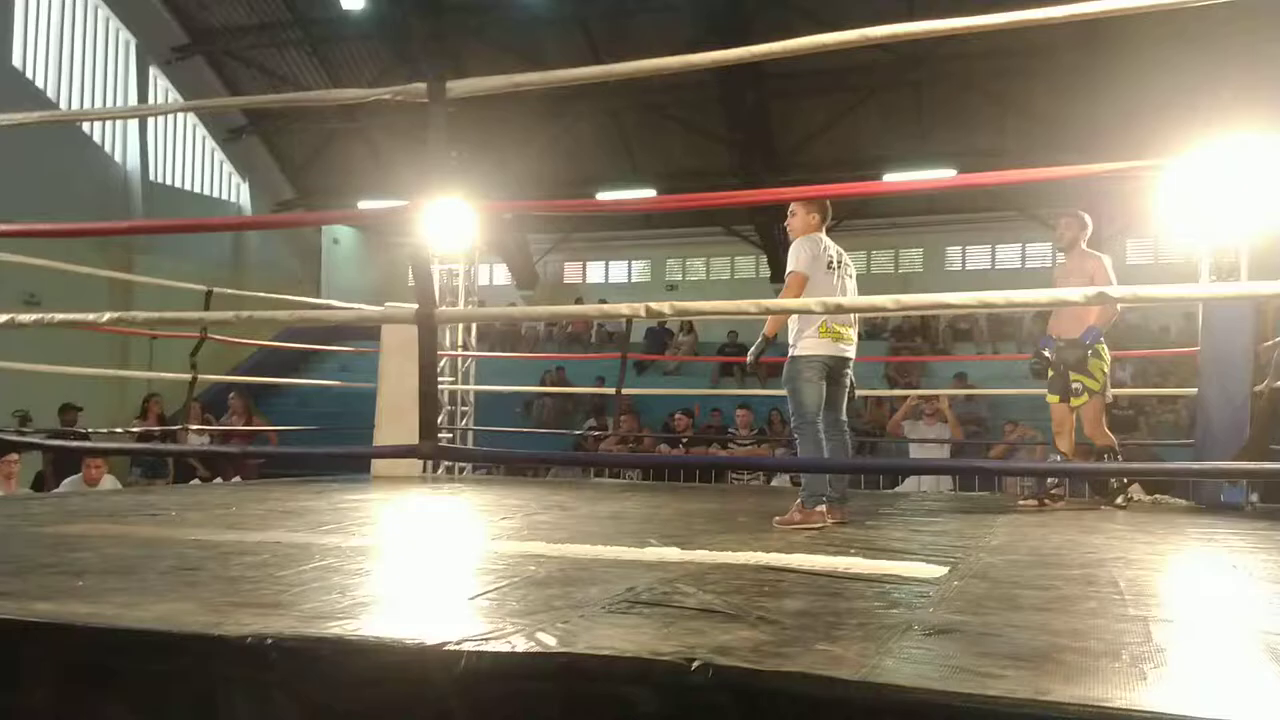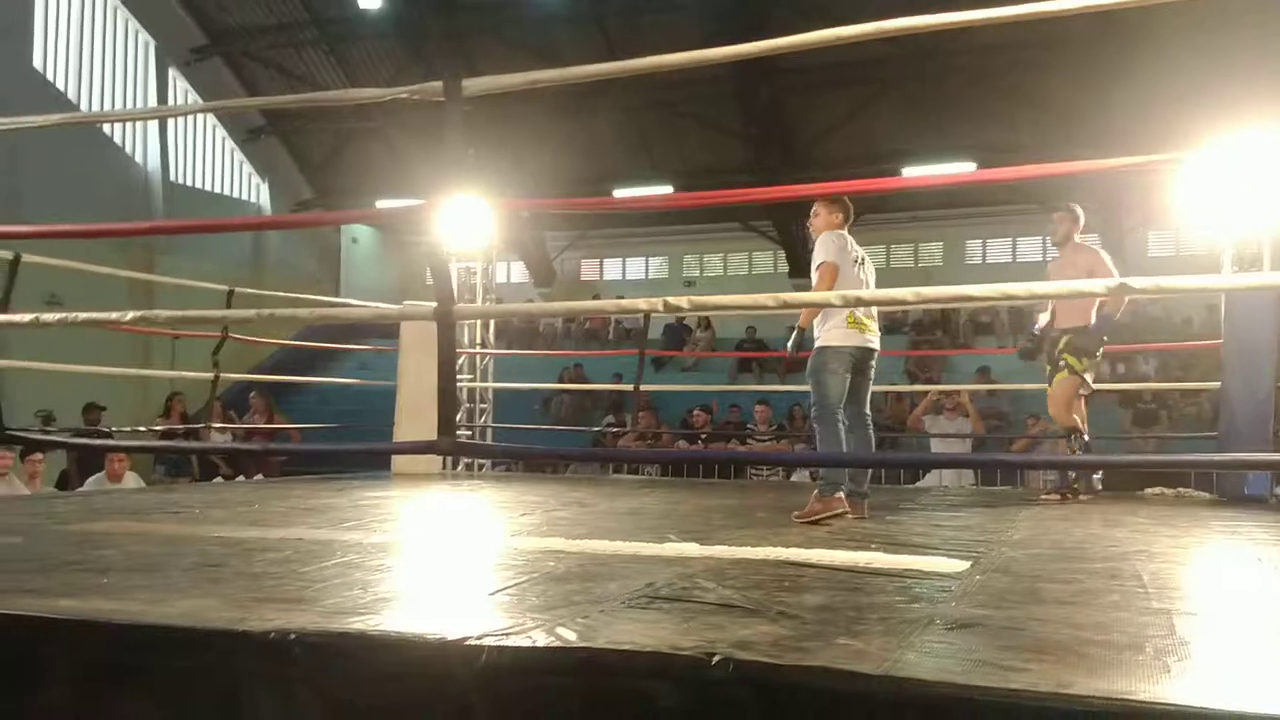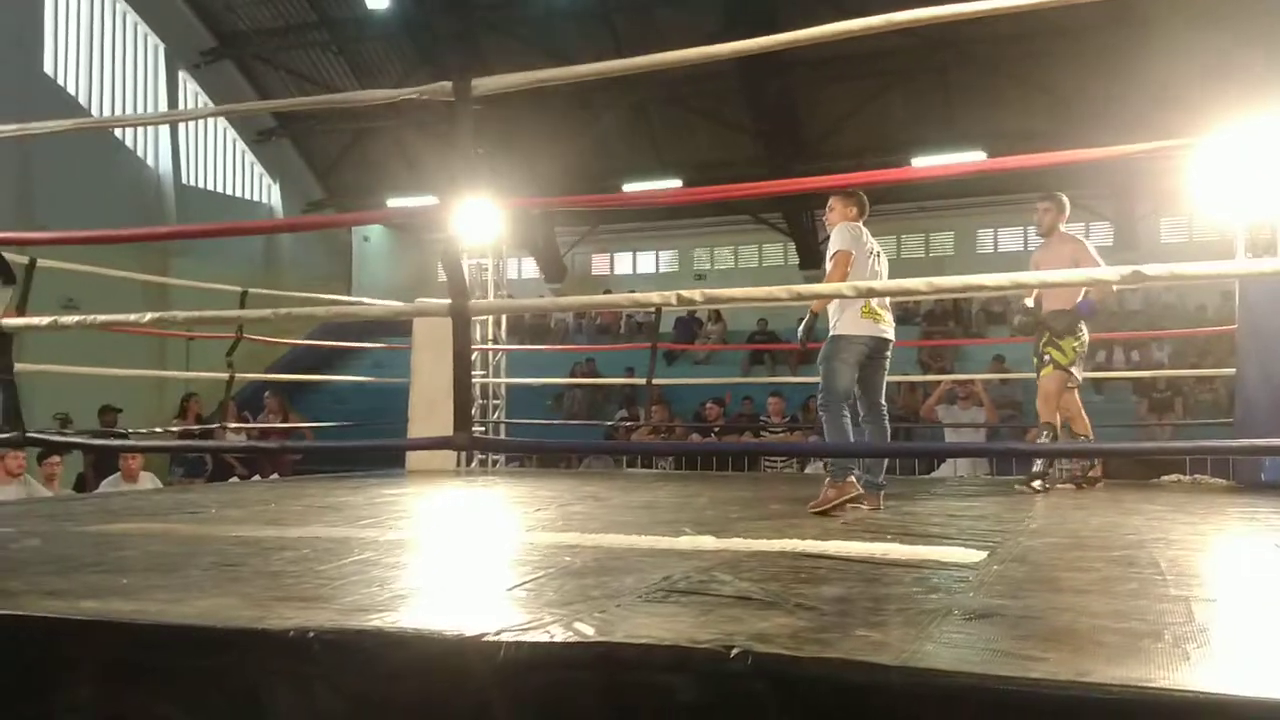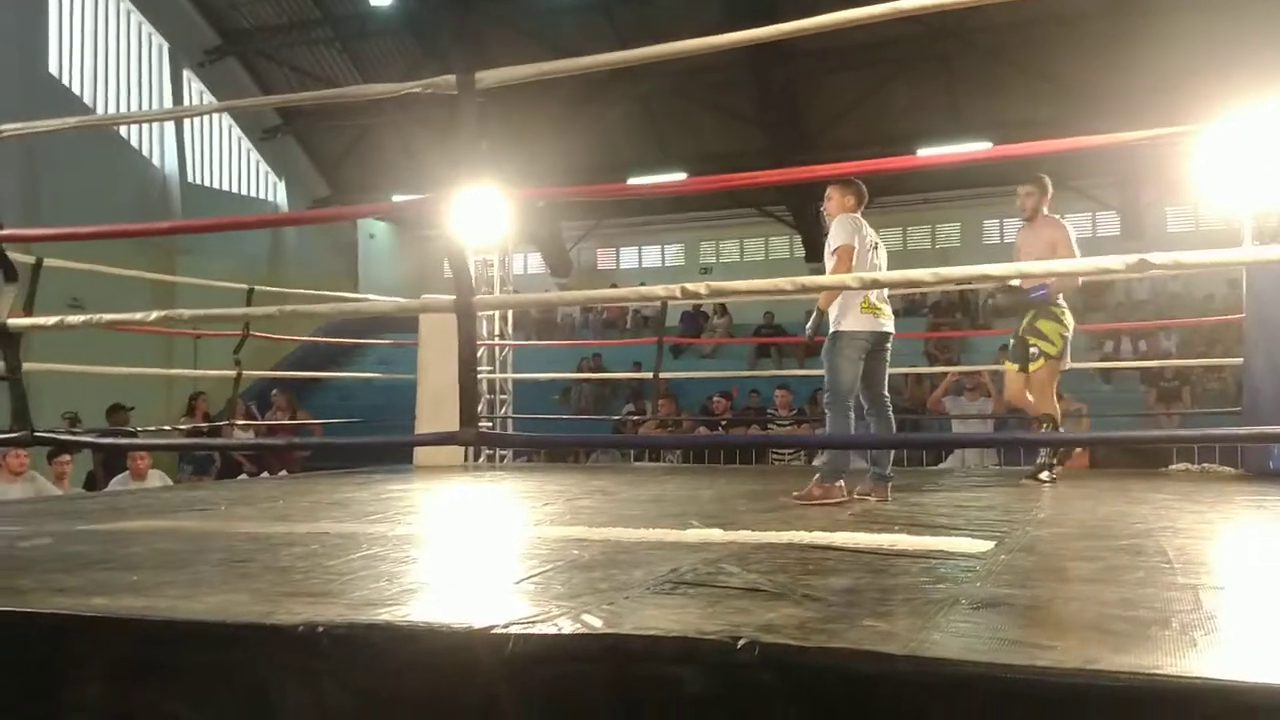
dt=0.3s
person 1, frame 1
left shoulder: (805, 244)
right shoulder: (843, 257)
left elbow: (792, 292)
left wrist: (764, 338)
right wrist: (847, 363)
left hip: (810, 348)
right hip: (842, 349)
left knee: (807, 425)
right knee: (835, 426)
left ankle: (812, 505)
right ankle: (835, 503)
person 1, frame 2
left shoulder: (830, 239)
right shoulder: (861, 256)
left elbow: (825, 284)
left wrist: (799, 329)
left hip: (836, 340)
right hip: (866, 340)
left knee: (828, 415)
right knee: (859, 419)
left ankle: (831, 492)
right ankle: (857, 497)
person 1, frame 3
left shoulder: (846, 231)
right shoulder: (875, 249)
left elbow: (839, 271)
left wrist: (812, 314)
left hip: (852, 330)
right hip: (881, 331)
left knee: (832, 402)
right knee: (873, 410)
left ankle: (842, 479)
right ankle: (873, 488)
person 1, frame 4
left shoulder: (845, 223)
right shoulder: (873, 239)
left elbow: (843, 266)
left wrist: (819, 311)
left hip: (852, 325)
right hip: (880, 324)
left knee: (840, 401)
right knee: (878, 403)
left ankle: (831, 480)
right ankle: (880, 481)
person 2, frame 1
left shoulder: (1096, 262)
right shoulder: (1060, 270)
left elbow: (1111, 308)
left wrist: (1085, 343)
right wrist: (1044, 348)
left hip: (1086, 352)
right hip: (1061, 351)
left knee: (1094, 427)
right knee: (1060, 426)
left ankle: (1119, 488)
right ankle: (1054, 487)
person 2, frame 2
left shoulder: (1092, 256)
right shoulder: (1054, 265)
left elbow: (1118, 295)
left wrist: (1098, 331)
right wrist: (1035, 333)
left hip: (1081, 339)
right hip: (1056, 341)
left knee: (1058, 409)
right knee: (1073, 414)
left ankle: (1088, 468)
right ankle: (1076, 480)
person 2, frame 3
left shoulder: (1076, 247)
right shoulder: (1038, 253)
left elbow: (1105, 284)
left wrist: (1076, 312)
right wrist: (1027, 311)
left hip: (1068, 332)
right hip: (1046, 332)
left knee: (1046, 401)
right knee: (1069, 405)
left ankle: (1041, 471)
right ankle: (1088, 469)
person 2, frame 4
left shoulder: (1058, 230)
right shoulder: (1022, 235)
left elbow: (1071, 278)
left wrist: (1028, 295)
right wrist: (1005, 293)
left hip: (1050, 316)
right hip: (1025, 318)
left knee: (1042, 392)
right knee: (1013, 393)
left ankle: (1046, 461)
